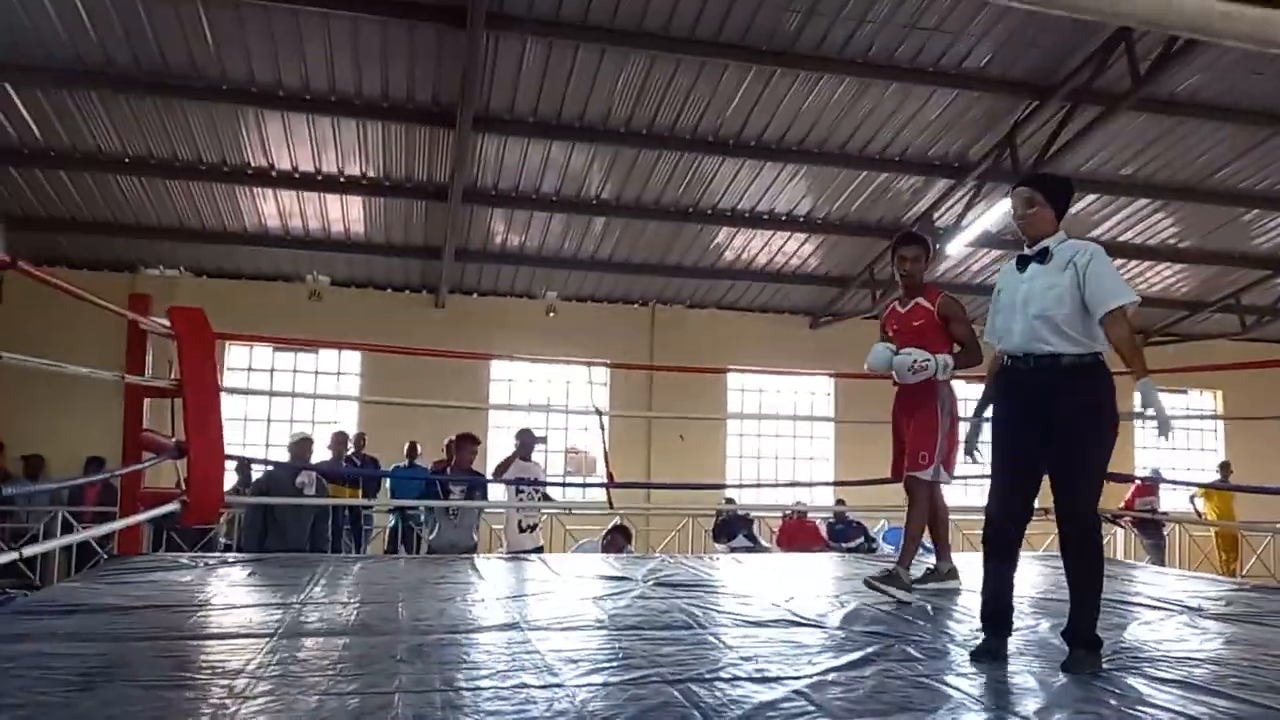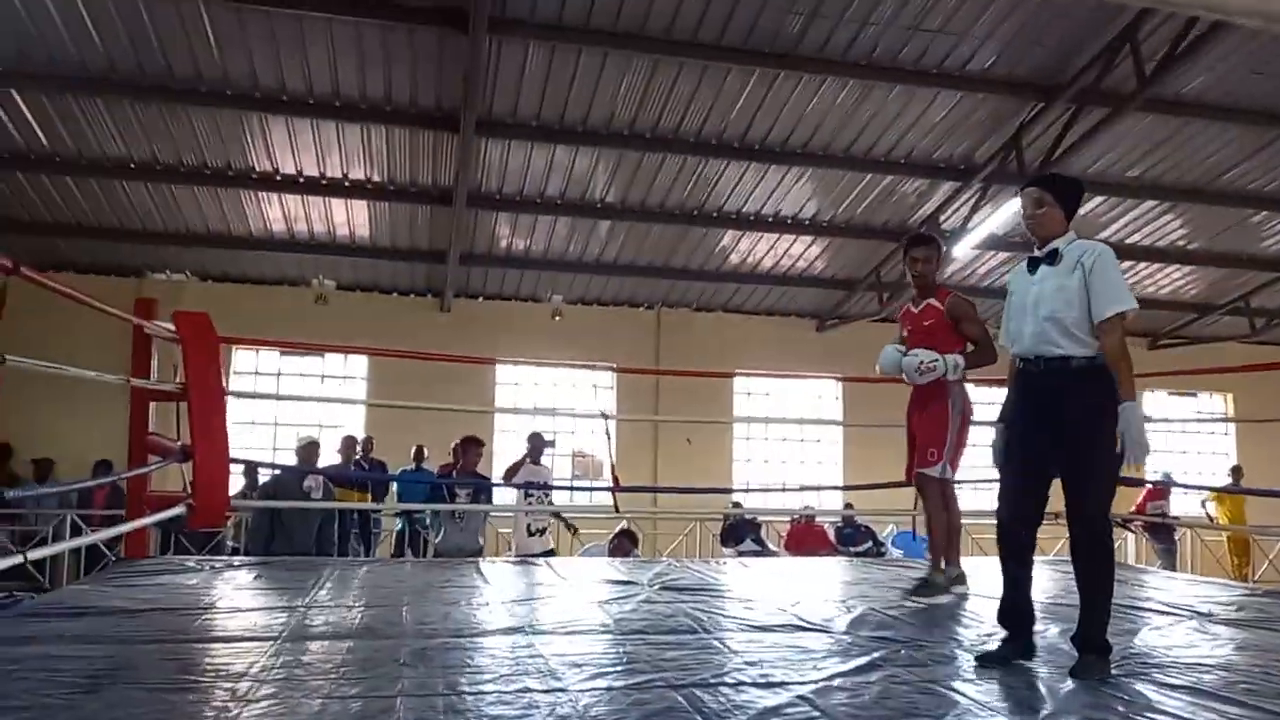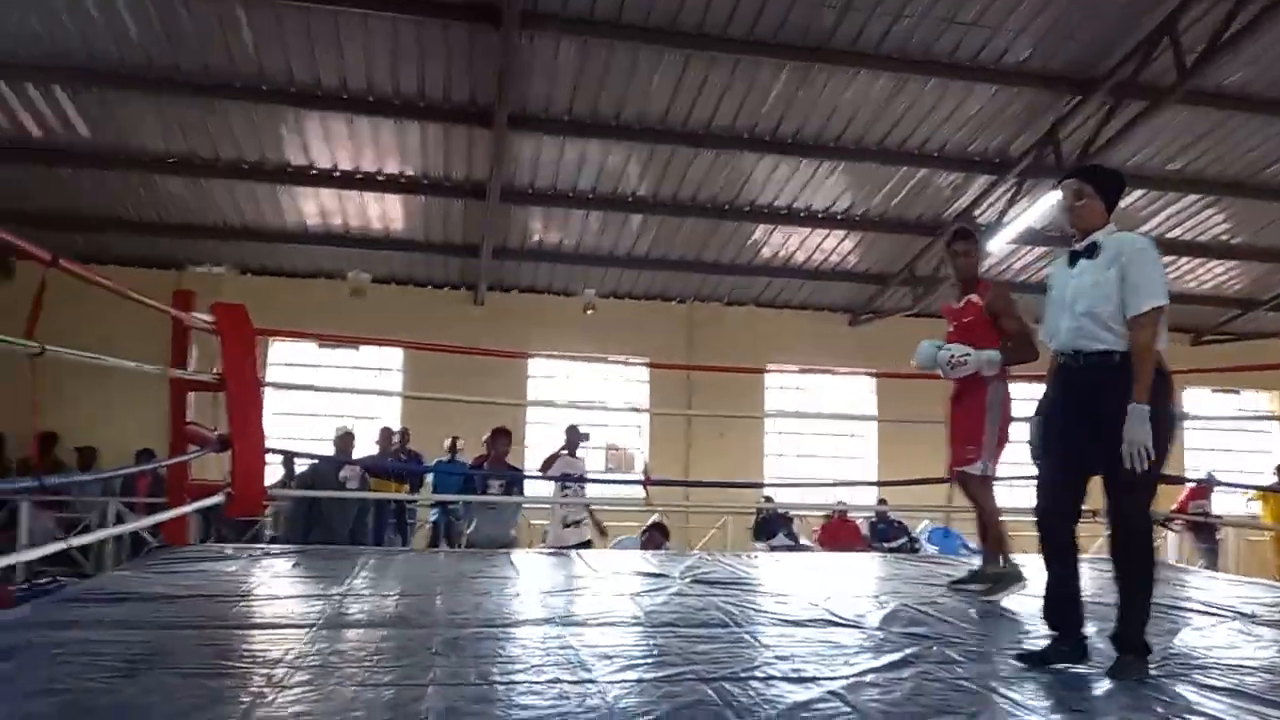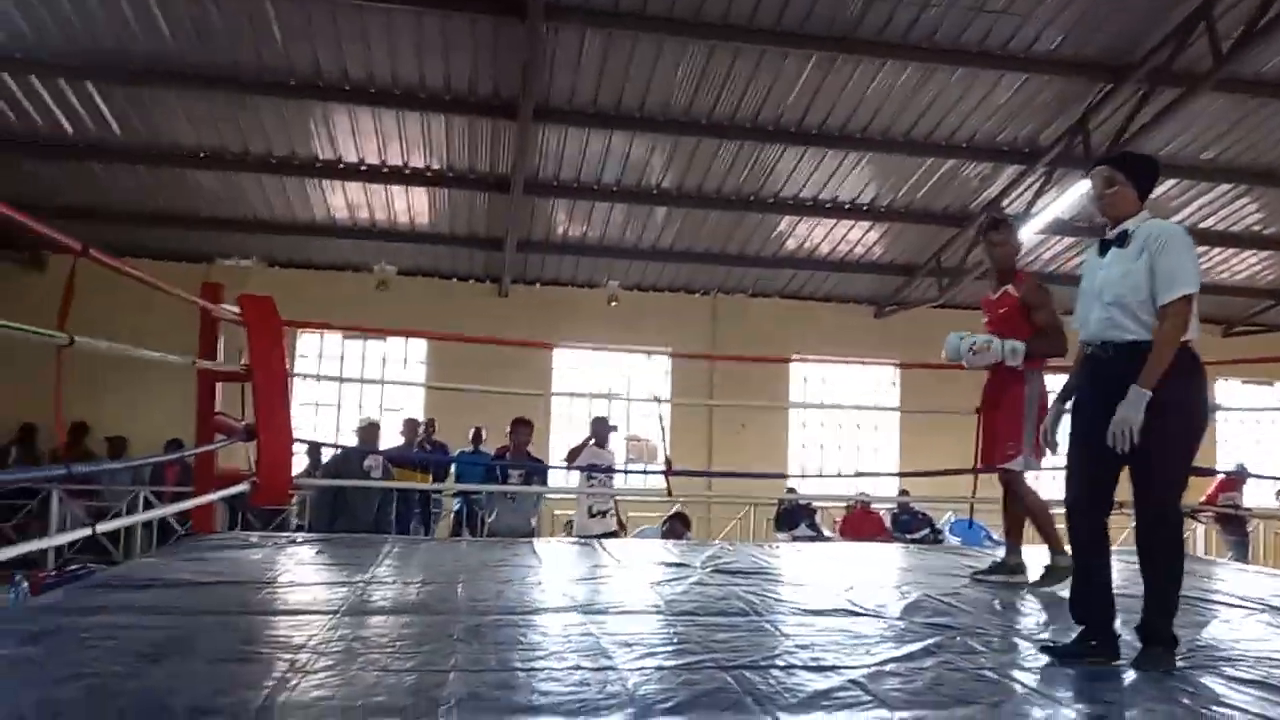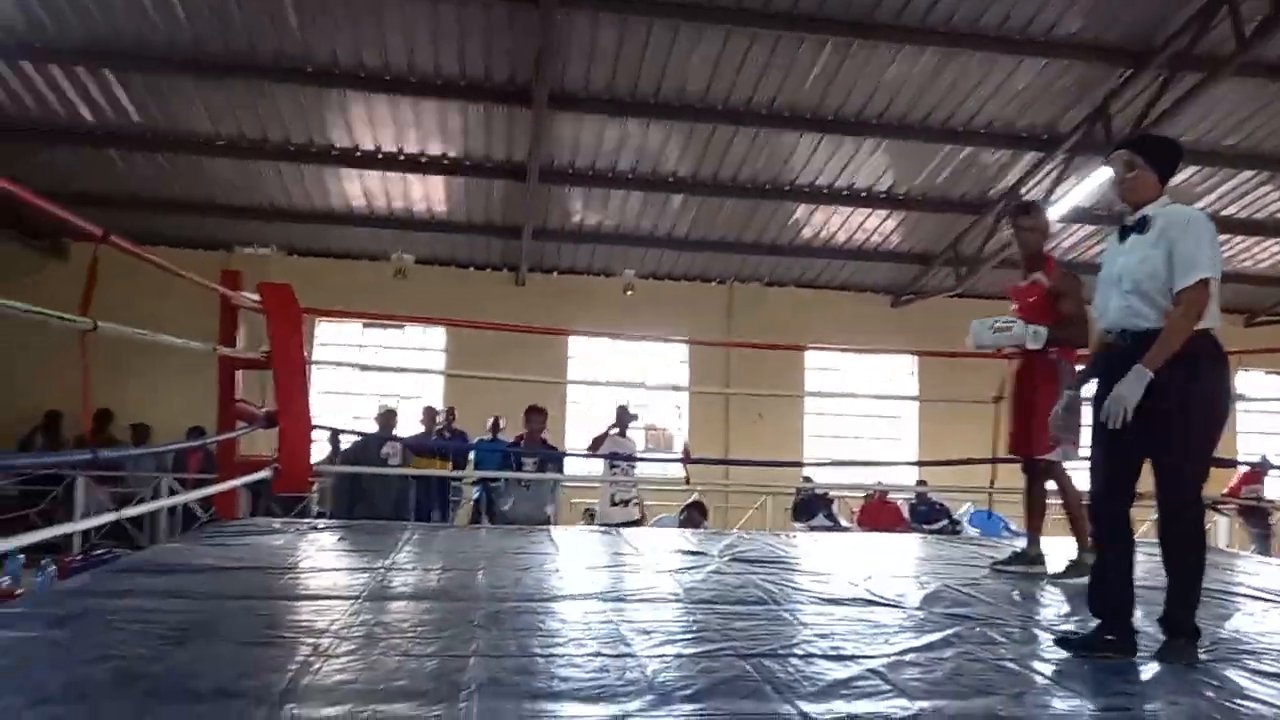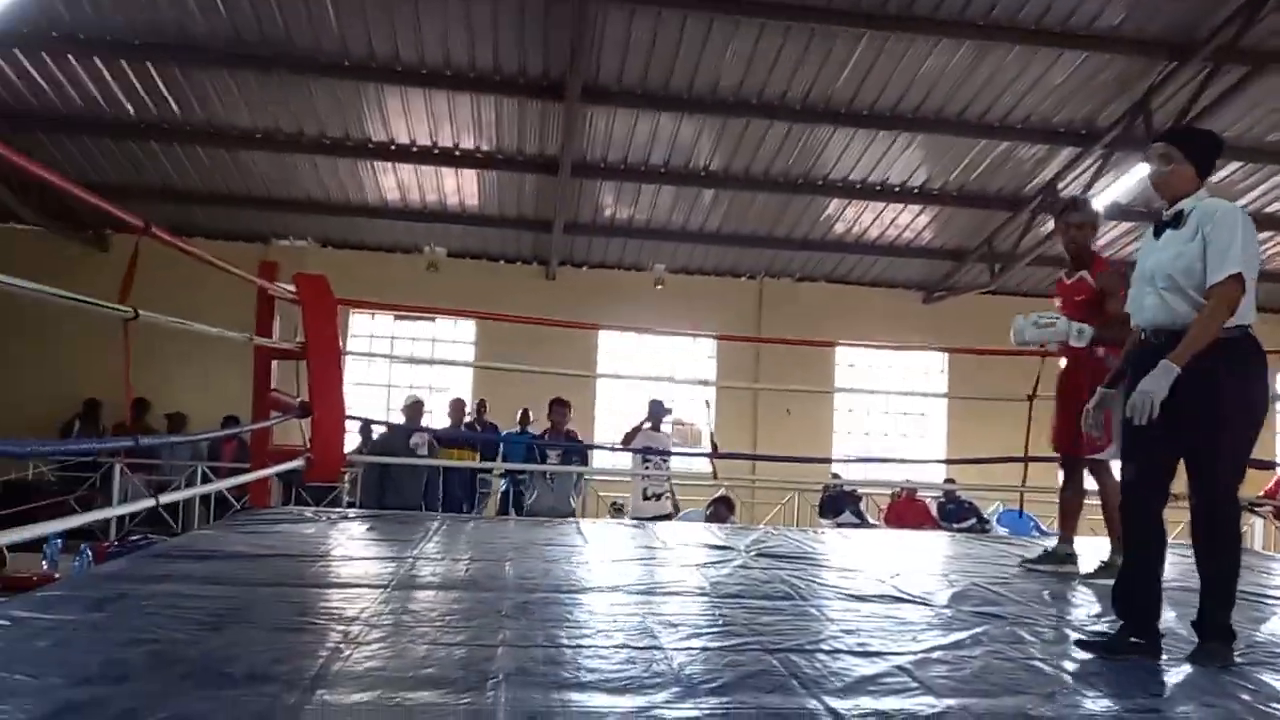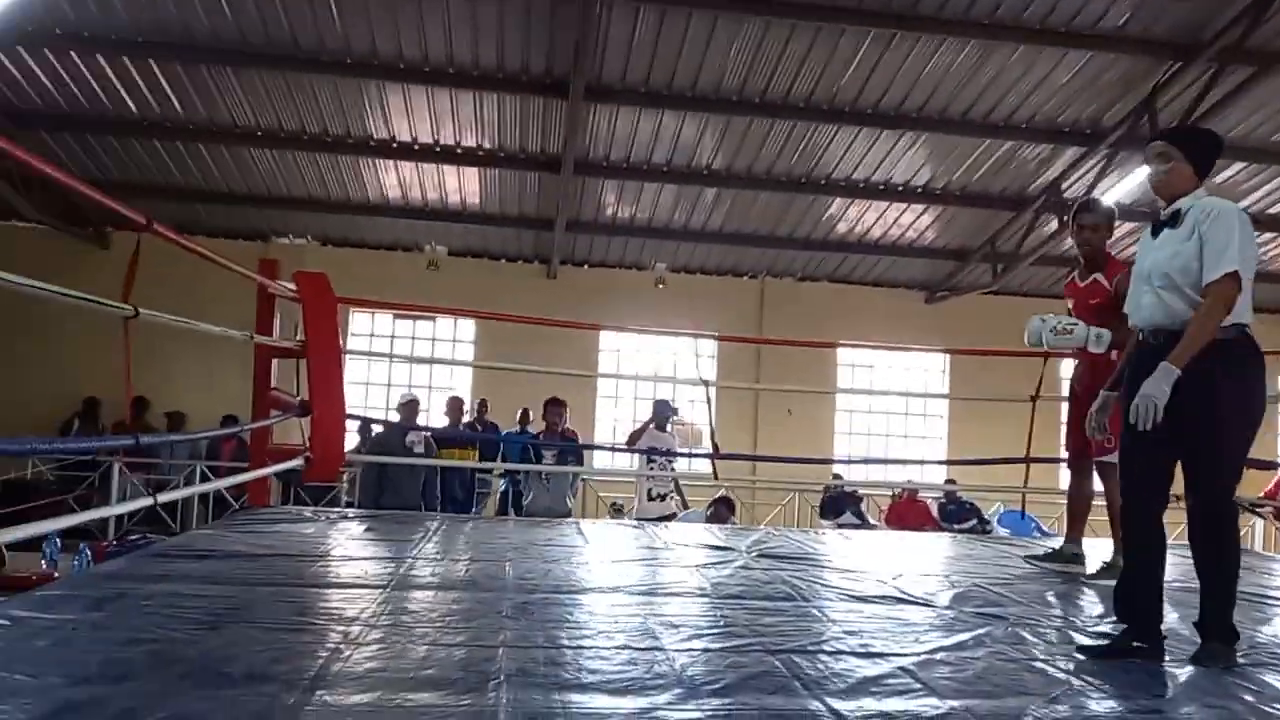
dt=0.1s
person 1, frame 1
left shoulder: (1083, 256)
right shoulder: (1008, 274)
left elbow: (1115, 318)
left wrist: (1144, 381)
right wrist: (979, 411)
left hip: (1075, 385)
right hip: (1018, 390)
left knee: (1077, 514)
right knee: (1004, 512)
left ankle: (1083, 640)
right ankle: (996, 629)
person 1, frame 2
left shoulder: (1092, 257)
right shoulder: (1019, 275)
left elbow: (1112, 335)
left wrist: (1127, 405)
right wrist: (1005, 416)
left hip: (1083, 390)
right hip: (1031, 394)
left knee: (1088, 519)
right knee: (1014, 513)
left ankle: (1092, 646)
right ankle: (1017, 632)
person 1, frame 3
left shoulder: (1132, 250)
right shoulder: (1061, 268)
left elbow: (1146, 332)
left wrist: (1139, 410)
right wrist: (1044, 410)
left hip: (1123, 386)
right hip: (1072, 389)
left knee: (1128, 516)
right knee: (1053, 510)
left ankle: (1131, 646)
right ankle: (1067, 633)
person 1, frame 4
left shoulder: (1164, 238)
right shoulder: (1095, 256)
left elbow: (1175, 321)
left wrist: (1140, 395)
right wrist: (1063, 398)
left hip: (1161, 381)
right hip: (1103, 381)
left knee: (1156, 510)
right knee: (1084, 504)
left ankle: (1158, 638)
right ankle: (1097, 630)
person 1, frame 5
left shoulder: (1185, 223)
right shoulder: (1116, 243)
left elbow: (1190, 307)
left wrist: (1143, 374)
right wrist: (1076, 385)
left hip: (1180, 368)
right hip: (1122, 369)
left knee: (1178, 500)
right knee: (1107, 496)
left ankle: (1181, 630)
right ankle: (1113, 624)
person 1, frame 6
left shoulder: (1222, 217)
right shoulder: (1152, 236)
left elbow: (1223, 301)
left wrist: (1168, 369)
right wrist: (1111, 385)
left hip: (1218, 366)
right hip: (1156, 368)
left knee: (1213, 500)
right knee: (1139, 497)
left ankle: (1215, 633)
right ankle: (1139, 627)
person 1, frame 7
left shoulder: (1219, 216)
right shoulder: (1152, 235)
left elbow: (1220, 300)
left wrist: (1169, 371)
right wrist: (1112, 389)
left hip: (1216, 366)
right hip: (1153, 369)
left knee: (1210, 501)
right knee: (1138, 499)
left ankle: (1218, 634)
right ankle: (1141, 630)
person 2, frame 1
left shoulder: (943, 304)
right shoulder: (889, 313)
left elbow: (975, 352)
right elbow: (879, 360)
left wrist: (938, 364)
right wrist: (882, 360)
left hip: (934, 399)
right hip: (905, 400)
left knee: (919, 482)
right knee: (926, 485)
left ankle: (902, 572)
right ankle: (944, 566)
person 2, frame 2
left shoulder: (954, 304)
right shoulder: (906, 313)
left elbow: (988, 352)
left wrist: (948, 364)
right wrist: (896, 362)
left hip: (947, 399)
right hip: (920, 399)
left knee: (929, 480)
right knee: (939, 485)
left ankle: (940, 573)
right ankle: (951, 572)
person 2, frame 3
left shoulder: (994, 299)
right shoulder: (953, 308)
left elbow: (1029, 350)
left wrist: (984, 360)
right wrist: (935, 357)
left hip: (988, 395)
right hip: (963, 395)
left knee: (970, 477)
right knee: (978, 480)
left ankle: (1007, 566)
right ankle: (990, 567)
person 2, frame 4
left shoulder: (1030, 291)
right shoulder: (990, 297)
left elbow: (1058, 345)
left wrist: (1007, 348)
right wrist: (972, 350)
left hip: (1022, 387)
right hip: (996, 387)
left knee: (1013, 474)
right knee: (1007, 476)
left ankle: (1061, 559)
right ankle: (1012, 560)
person 2, frame 5
left shoulder: (1060, 278)
right shoulder: (1021, 284)
left elbow: (1081, 335)
left wrist: (1032, 334)
right wrist: (998, 335)
left hip: (1054, 374)
right hip: (1028, 374)
left knee: (1051, 465)
right knee: (1031, 465)
left ankle: (1087, 554)
right ankle: (1032, 551)
person 2, frame 6
left shoulder: (1108, 276)
right shoulder: (1062, 281)
left elbow: (1123, 333)
left wrist: (1075, 332)
right wrist: (1043, 331)
left hip: (1102, 374)
right hip: (1073, 374)
left knee: (1098, 464)
right knee: (1070, 463)
left ankle: (1120, 557)
right ankle: (1063, 550)
person 2, frame 7
left shoulder: (1121, 278)
right shoulder: (1073, 282)
left hip: (1113, 376)
right hip: (1085, 375)
left knee: (1106, 466)
right knee: (1078, 464)
left ankle: (1122, 558)
right ankle: (1071, 550)
